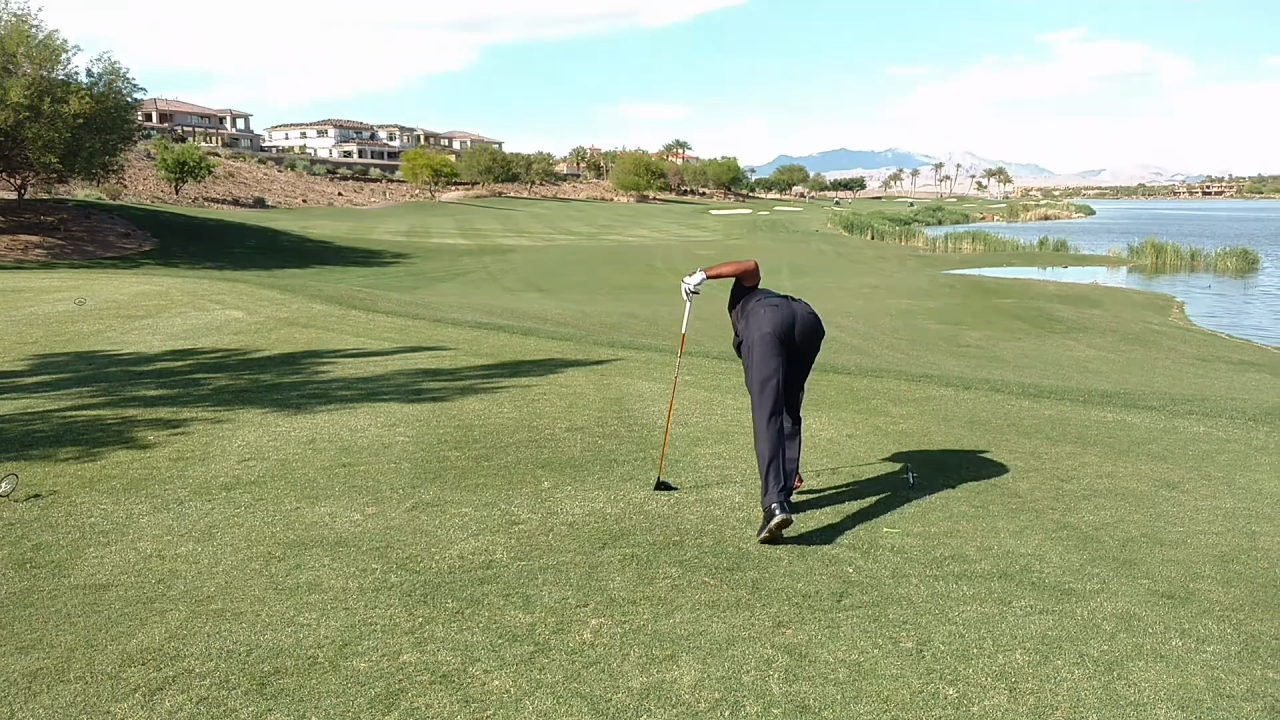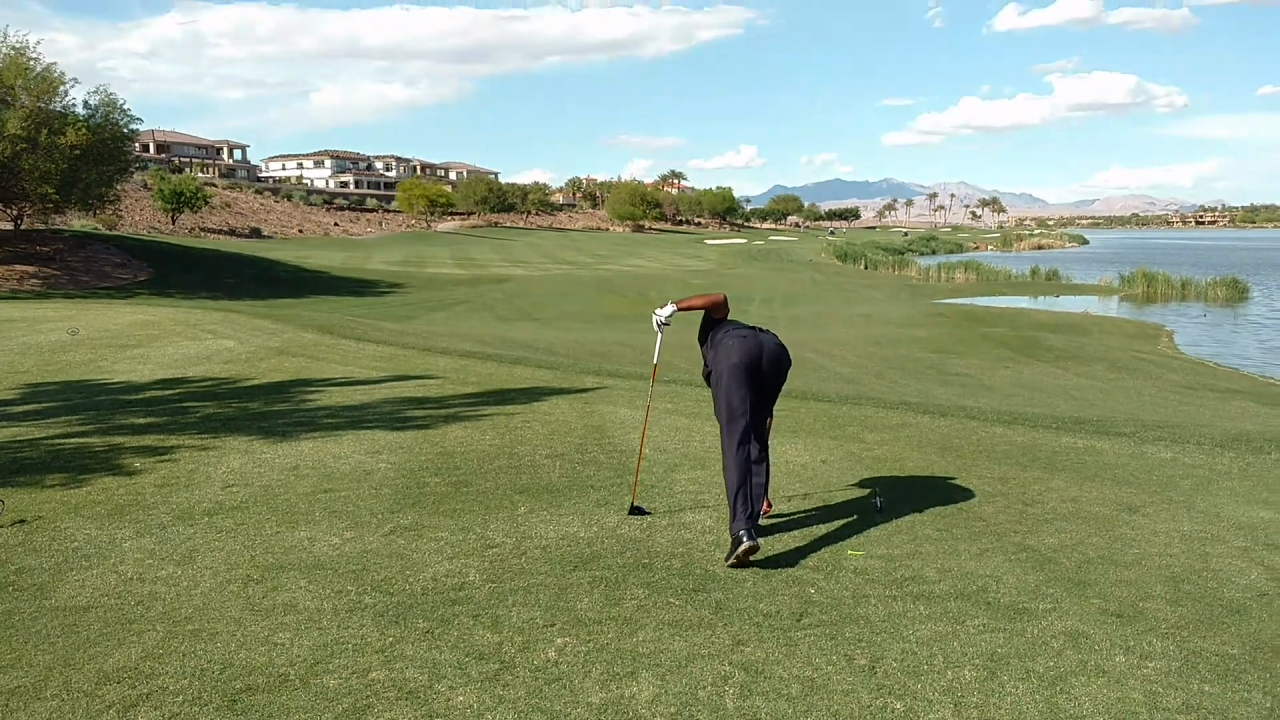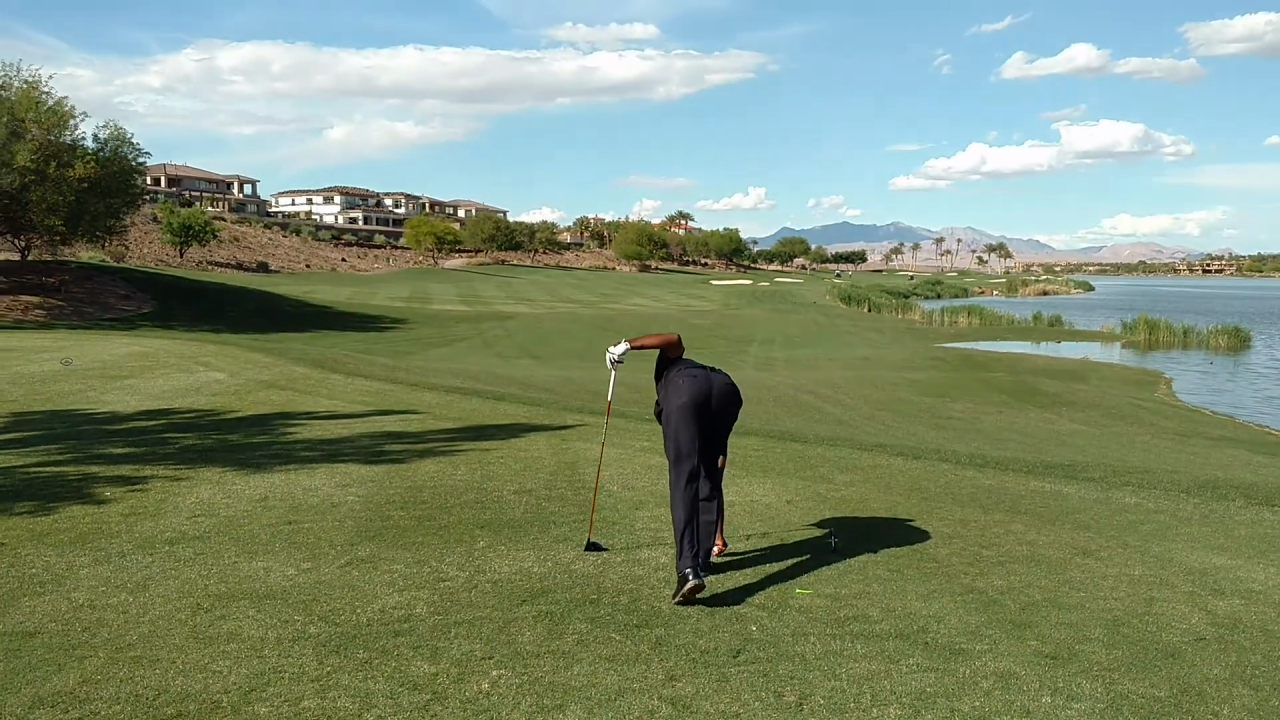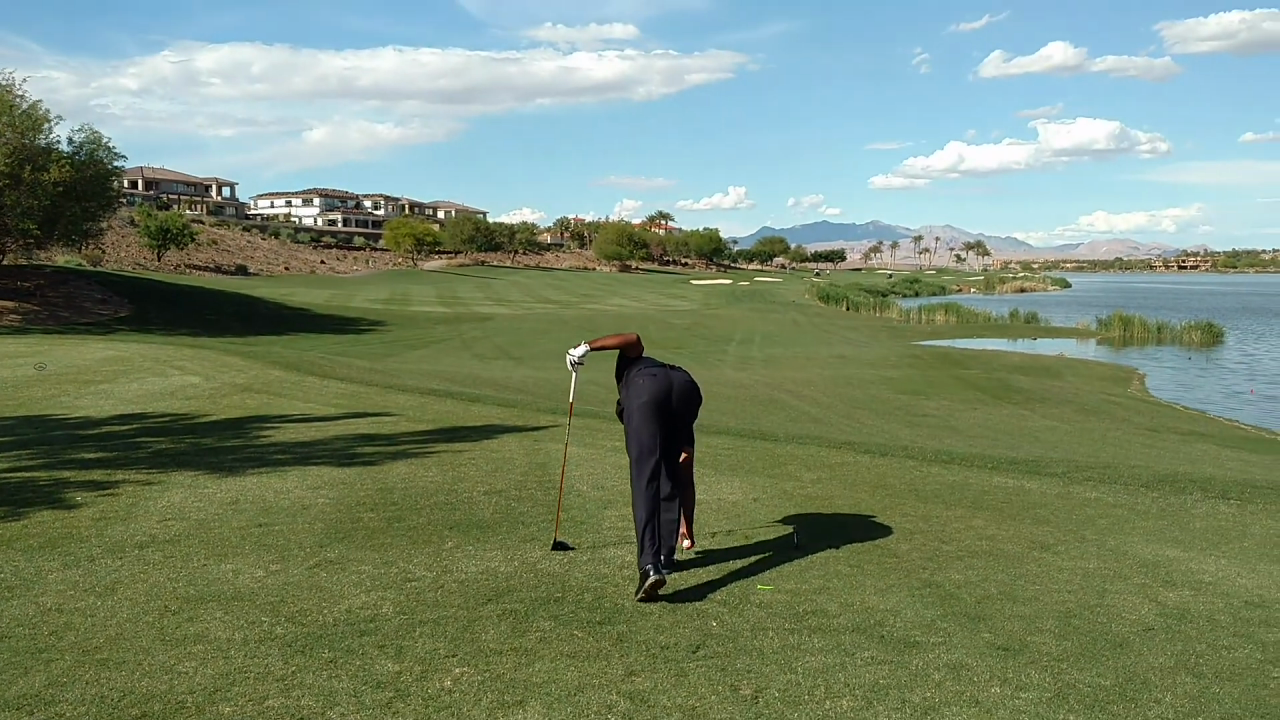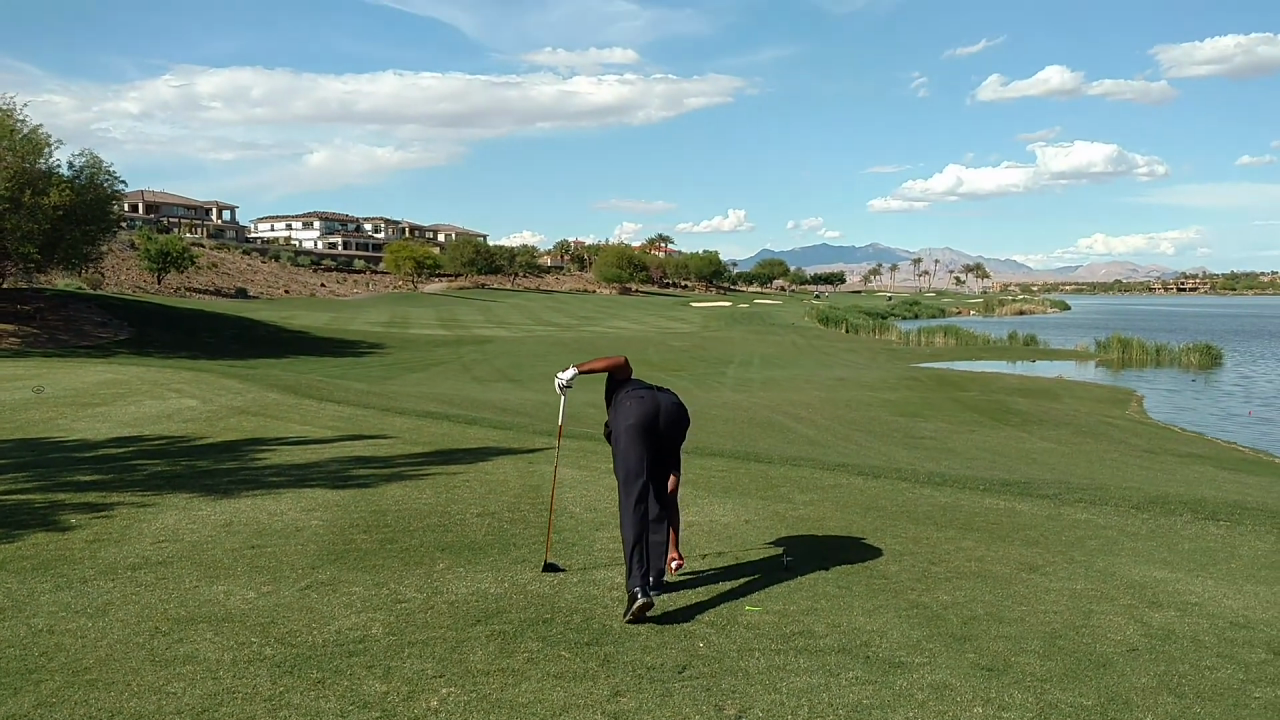
dt=0.5s
person 1, frame 1
left shoulder: (745, 298)
left elbow: (751, 267)
right elbow: (795, 400)
left wrist: (703, 274)
right wrist: (793, 470)
left hip: (765, 320)
right hip: (809, 321)
left knee: (766, 415)
right knee: (789, 412)
left ankle: (775, 504)
right ankle: (782, 495)
person 1, frame 2
left shoulder: (715, 329)
left elbow: (720, 300)
right elbow: (765, 427)
left wrist: (674, 307)
right wrist: (763, 496)
left hip: (734, 351)
right hip: (776, 352)
left knee: (735, 443)
right knee: (756, 439)
left ankle: (743, 531)
right ankle: (750, 519)
person 1, frame 3
left shoulder: (671, 369)
left elbow: (674, 340)
right elbow: (717, 476)
left wrist: (628, 345)
right wrist: (717, 534)
left hip: (685, 389)
right hip: (728, 392)
left knee: (683, 481)
right knee: (708, 479)
left ankle: (689, 569)
right ankle: (701, 557)
person 1, frame 4
left shoulder: (632, 369)
left elbow: (633, 340)
right elbow: (686, 475)
left wrist: (587, 347)
right wrist: (686, 528)
left hip: (646, 387)
right hip: (687, 390)
left knee: (645, 478)
right knee: (671, 474)
left ankle: (650, 565)
right ankle: (665, 555)
person 1, frame 5
left shoulder: (621, 391)
left elbow: (621, 363)
right elbow: (671, 498)
left wrist: (575, 370)
right wrist: (673, 549)
left hip: (633, 409)
right hip: (675, 412)
left knee: (633, 501)
right knee: (659, 496)
left ankle: (638, 588)
right ankle: (654, 576)
